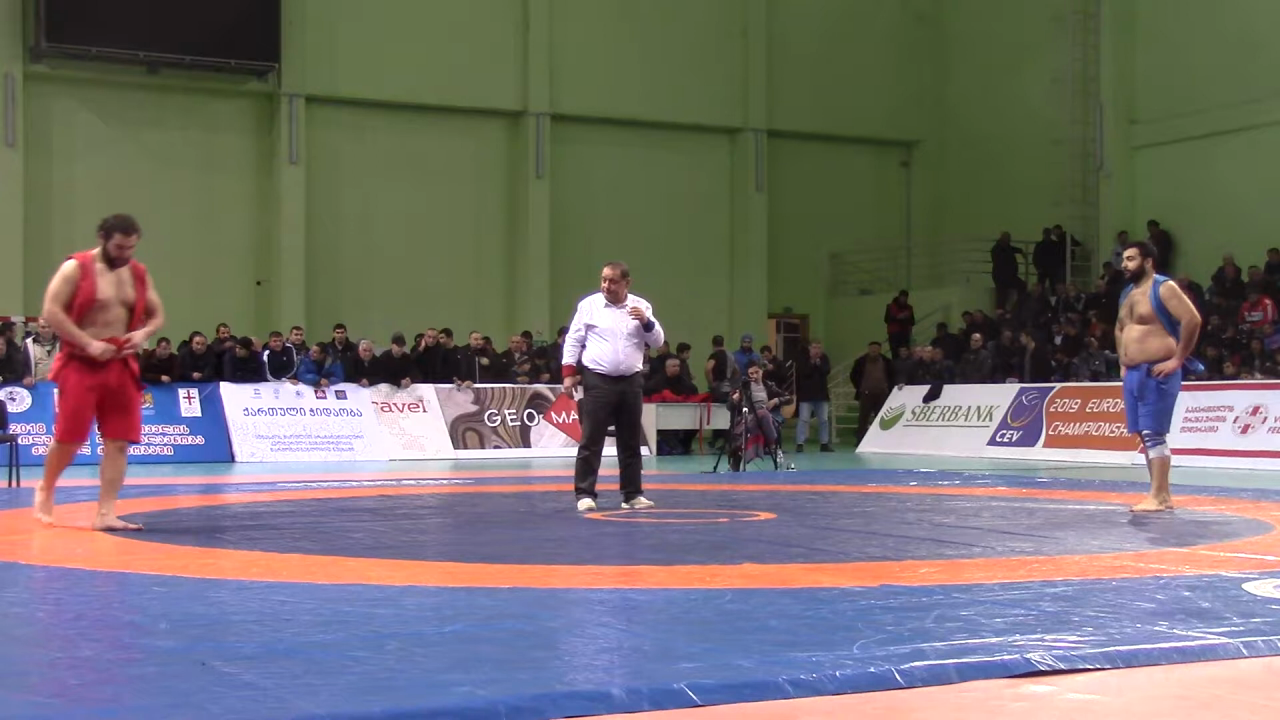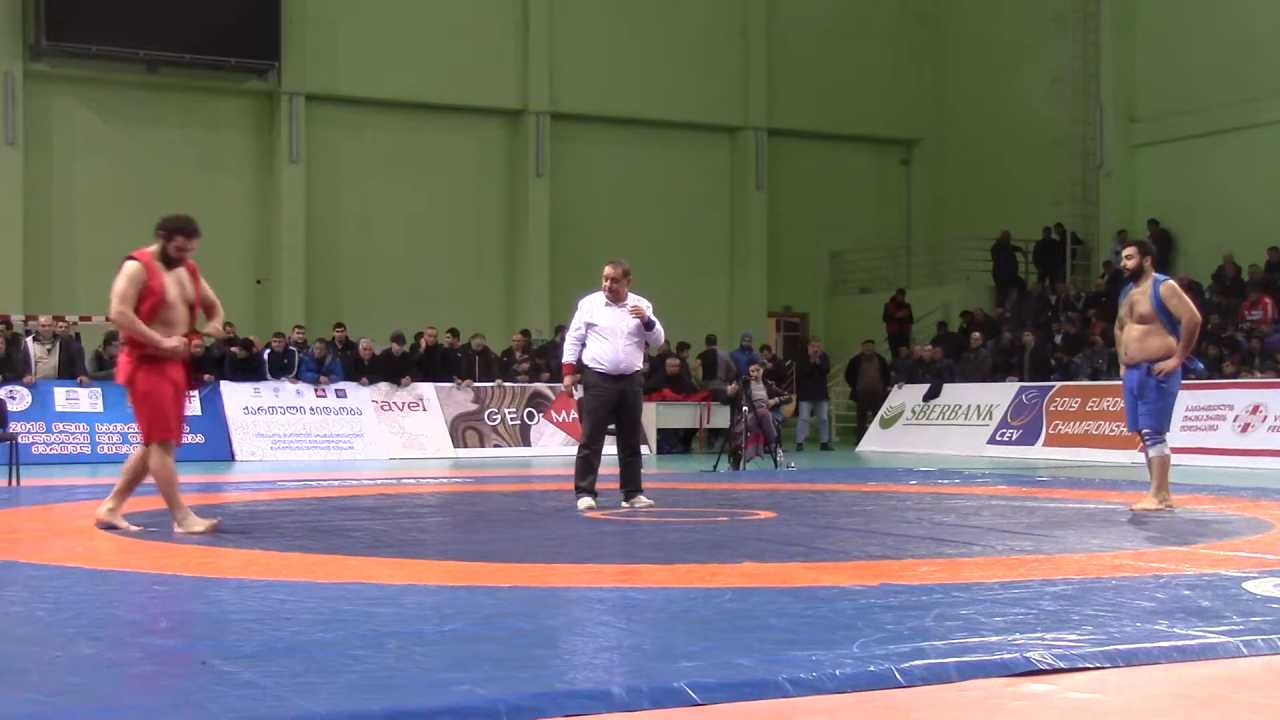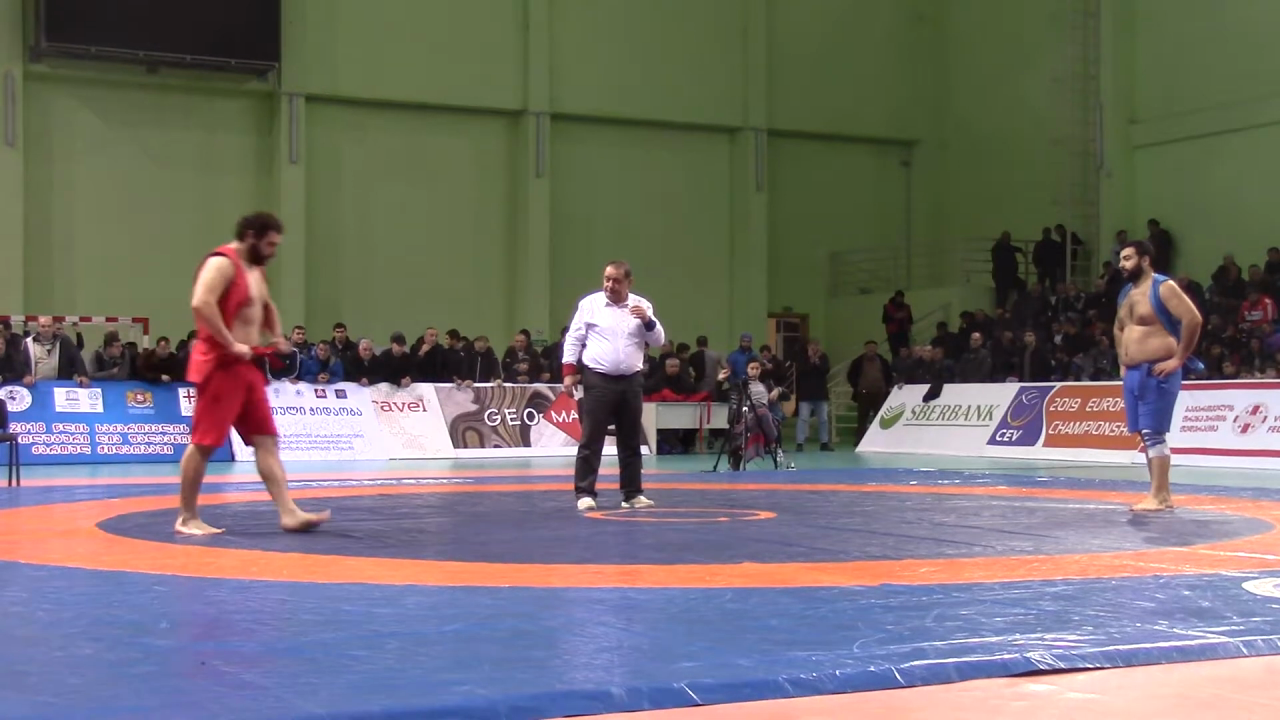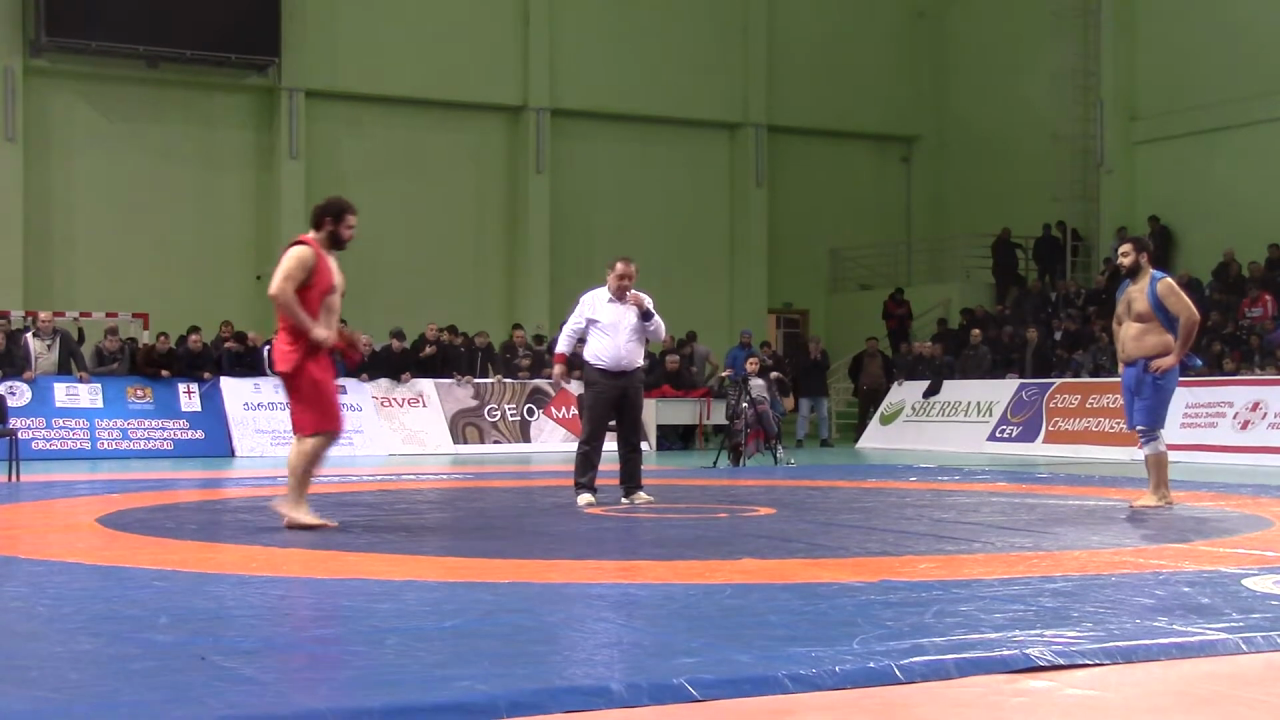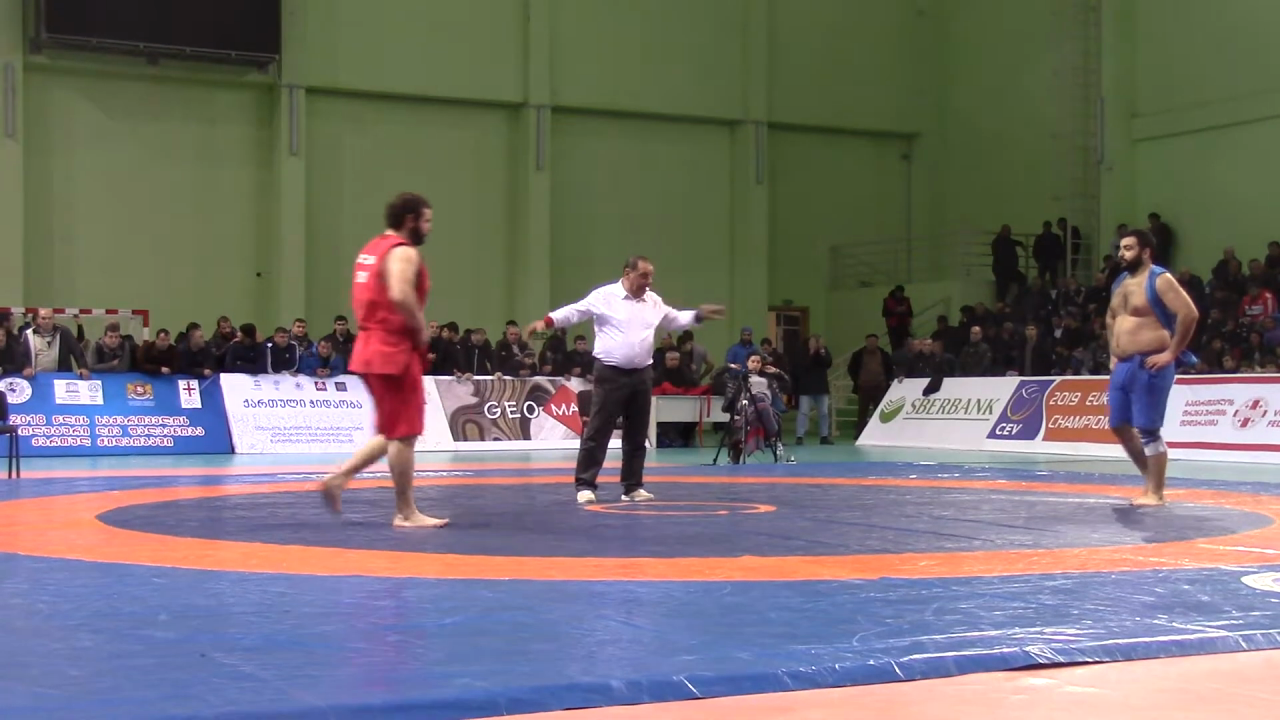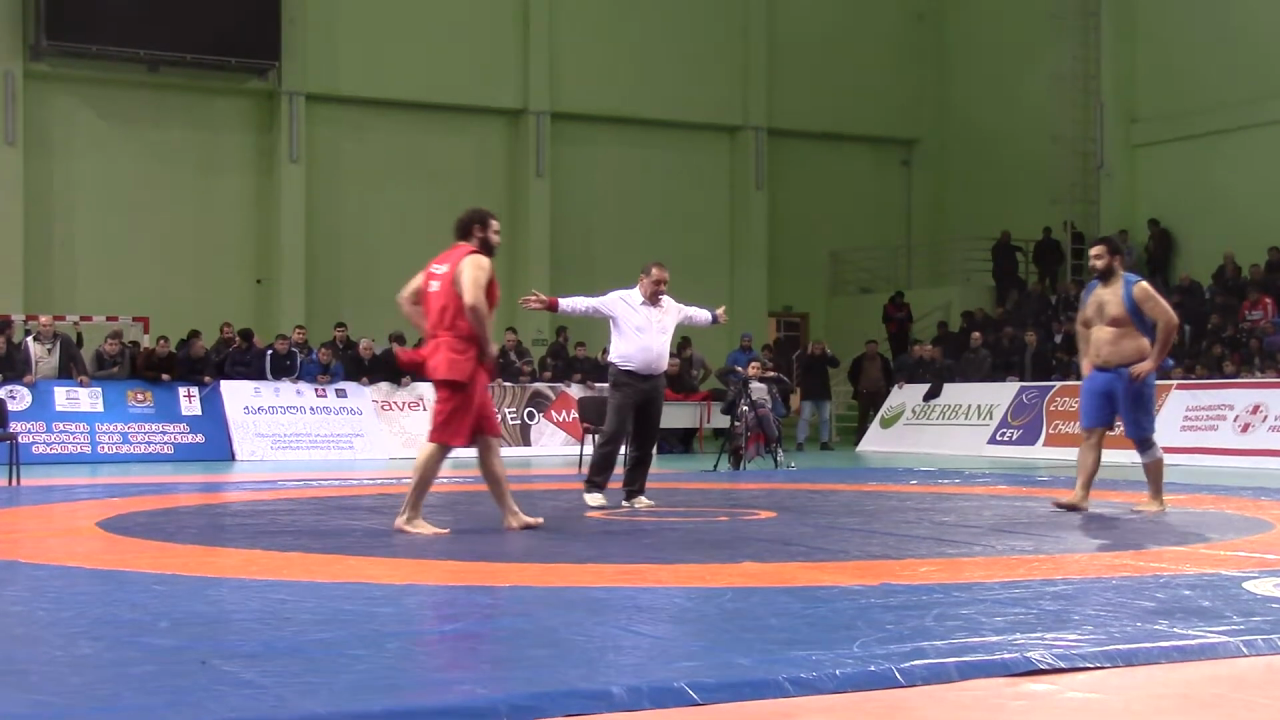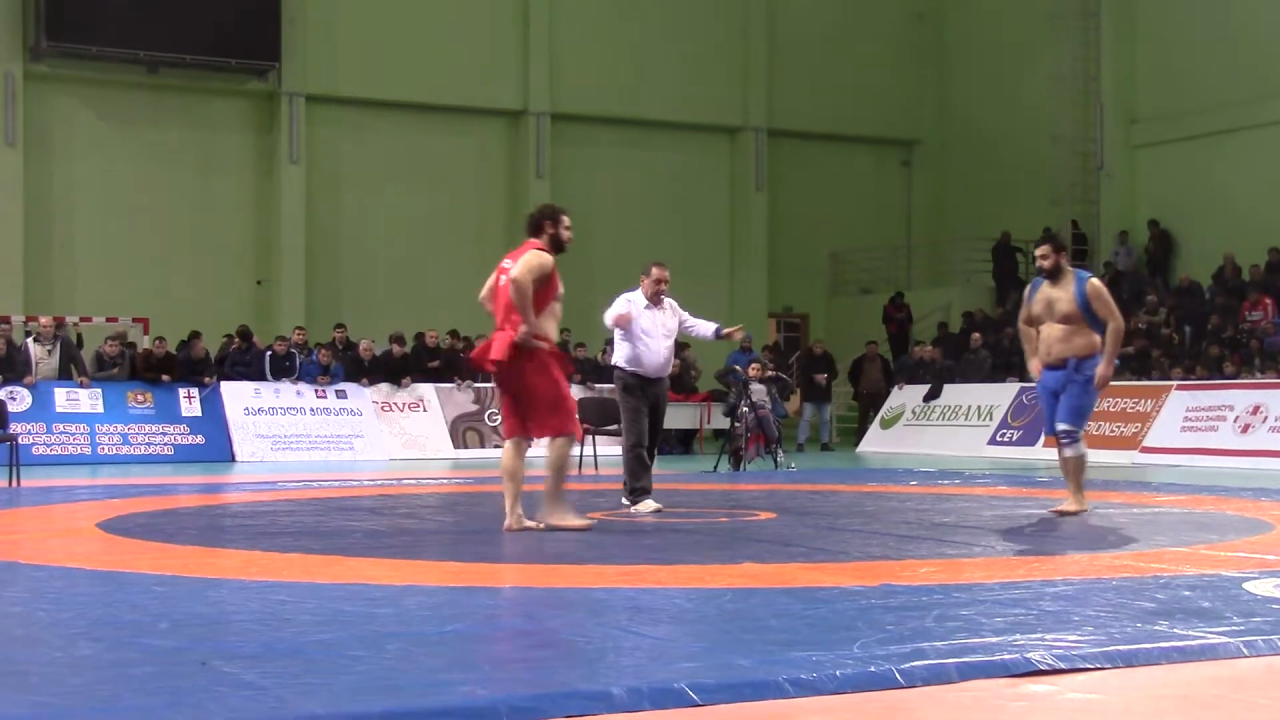
dt=0.5s
person 1, frame 1
left shoulder: (139, 274)
right shoulder: (76, 268)
left elbow: (157, 315)
right elbow: (51, 311)
left wrist: (143, 333)
right wrist: (88, 343)
left hip: (121, 365)
right hip: (80, 363)
left knee: (120, 442)
right knee: (69, 437)
left ankle: (107, 514)
right ankle: (45, 491)
person 1, frame 2
left shoulder: (189, 272)
right shoulder: (138, 268)
left elbow: (214, 305)
right elbow: (119, 313)
left wrist: (215, 325)
right wrist: (160, 341)
left hip: (177, 365)
right hip: (148, 364)
left knee: (155, 445)
right knee: (161, 441)
left ankle: (111, 508)
right ankle: (182, 517)
person 1, frame 3
left shoulder: (255, 270)
right shoulder: (222, 263)
left elbow: (266, 307)
right elbow: (201, 303)
left wrist: (278, 336)
right wrist: (230, 344)
left hip: (246, 365)
right hip: (220, 365)
left knee: (266, 440)
right knee: (204, 442)
left ankle: (289, 513)
right ankle: (187, 517)
person 1, frame 4
left shoulder: (326, 256)
right shoulder: (304, 252)
right elbow: (278, 292)
left wrist: (334, 330)
right wrist: (313, 330)
left hip: (313, 353)
right hip: (302, 354)
left knee: (308, 433)
right knee: (326, 429)
left ankle: (293, 505)
right ankle: (293, 500)
person 1, frame 5
left shoulder: (372, 249)
right shoulder: (404, 252)
left elbow: (368, 296)
right elbow: (400, 296)
right wrist: (421, 330)
left hip: (372, 348)
right hip: (395, 350)
left knee: (390, 433)
right knee: (404, 433)
left ankle: (337, 479)
right ankle: (406, 513)
person 1, frame 6
left shoulder: (440, 262)
right shoulder: (476, 260)
left elbow: (406, 298)
right elbow: (473, 303)
left wrist: (430, 333)
right wrist: (488, 343)
left hip: (445, 354)
right hip: (462, 359)
left knee: (489, 437)
right knee: (444, 439)
left ankle: (511, 513)
right ankle: (409, 515)
person 1, frame 7
left shoulder: (513, 257)
right shoulder: (540, 257)
left elbow: (486, 297)
right elbow: (517, 280)
right wrist: (529, 324)
left hip: (509, 355)
right hip: (533, 355)
left knee: (517, 436)
right knee: (564, 430)
left ankle: (514, 514)
right ankle: (554, 507)
person 2, frame 1
left shoulder: (1164, 288)
right shoulder: (1128, 293)
left elbow: (1192, 319)
right elbow: (1120, 329)
left wrist: (1178, 359)
right wrist: (1123, 362)
left hip: (1157, 373)
right hip: (1132, 374)
left knee: (1154, 434)
right knee: (1145, 435)
left ankle: (1157, 496)
right ankle: (1163, 494)
person 2, frame 2
left shoulder: (1163, 287)
right shoulder: (1127, 292)
left elbow: (1193, 319)
right elbow: (1119, 328)
left wrist: (1178, 358)
right wrist: (1123, 361)
left hip: (1156, 373)
right hip: (1132, 373)
left knee: (1154, 433)
right knee: (1144, 434)
left ankle: (1157, 495)
right ankle: (1163, 493)
person 2, frame 3
left shoulder: (1163, 287)
right shoulder: (1126, 293)
left elbow: (1193, 319)
right elbow: (1119, 329)
left wrist: (1179, 359)
right wrist: (1123, 361)
left hip: (1157, 373)
right hip: (1132, 373)
left knee: (1153, 433)
right knee: (1145, 435)
left ankle: (1157, 496)
right ankle: (1164, 494)
person 2, frame 4
left shoulder: (1161, 284)
right shoulder: (1124, 288)
left elbow: (1191, 317)
right elbow: (1117, 325)
left wrist: (1176, 355)
right wrist: (1122, 359)
left hip: (1155, 369)
right hip: (1131, 370)
left knee: (1146, 430)
right knee: (1149, 432)
left ankle: (1156, 493)
right ankle: (1163, 490)
person 2, frame 5
left shoulder: (1160, 280)
right shoulder: (1120, 282)
left elbow: (1189, 314)
left wrist: (1171, 352)
right wrist: (1113, 354)
left hip: (1149, 366)
right hip: (1122, 366)
left knee: (1147, 430)
right knee: (1120, 427)
left ankle: (1156, 492)
right ankle: (1151, 480)
person 2, frame 6
left shoulder: (1136, 289)
right shoulder: (1090, 291)
left elbow: (1169, 320)
right elbow: (1082, 327)
left wrist: (1154, 361)
right wrist: (1085, 359)
left hip: (1129, 375)
right hip: (1097, 376)
left knee: (1141, 438)
right knee: (1090, 434)
left ankle: (1156, 498)
right ankle: (1080, 495)
person 2, frame 7
left shoulder: (1087, 285)
right shoulder: (1033, 289)
left elbow: (1115, 322)
right elbow: (1025, 325)
left wrist: (1107, 363)
right wrist: (1032, 358)
left hip: (1080, 371)
right hip: (1048, 373)
left knee: (1068, 431)
right knee: (1060, 437)
left ankle: (1075, 496)
right ankle: (1076, 497)
person 3, frame 1
left shoulder: (641, 306)
right shoulder: (589, 305)
left elbow: (658, 341)
right elbow: (574, 340)
left wrist: (646, 322)
right wrist: (568, 372)
left hip: (631, 382)
right hip: (598, 381)
left knee: (631, 442)
right knee: (591, 440)
left ankle: (632, 494)
right ankle: (585, 493)
person 3, frame 2
left shoulder: (641, 305)
right shoulder: (589, 303)
left elbow: (658, 340)
right elbow: (574, 339)
left wrist: (647, 321)
right wrist: (569, 371)
left hip: (631, 381)
right hip: (598, 380)
left knee: (631, 441)
right knee: (591, 440)
left ankle: (632, 493)
right ankle: (585, 492)
person 3, frame 3
left shoulder: (641, 305)
right shoulder: (589, 304)
left elbow: (658, 341)
right elbow: (573, 339)
left wrist: (647, 321)
right wrist: (569, 371)
left hip: (631, 381)
right hip: (598, 381)
left knee: (631, 441)
right knee: (591, 440)
left ankle: (632, 493)
right ankle: (585, 493)
person 3, frame 4
left shoulder: (642, 301)
right shoulder: (592, 299)
left elbow: (658, 335)
right elbow: (571, 331)
left wrist: (645, 311)
right wrist: (560, 360)
left hip: (631, 377)
right hip: (599, 377)
left knee: (632, 437)
right knee: (591, 435)
left ankle: (632, 489)
right ankle: (584, 489)
person 3, frame 5
left shoulder: (654, 301)
right shoulder: (604, 296)
left elbow: (677, 320)
right elbow: (575, 311)
left wrist: (700, 315)
right wrist: (546, 322)
left hip: (641, 374)
right hip: (610, 373)
left knee: (637, 434)
right knee: (597, 431)
left ankle: (632, 486)
right ankle: (585, 485)
person 3, frame 6
left shoulder: (670, 306)
right shoulder: (619, 300)
left elbow: (691, 314)
right elbow: (584, 305)
left wrist: (714, 316)
right wrist: (549, 304)
left hip: (655, 381)
right hip: (625, 379)
left knee: (645, 440)
right knee: (613, 434)
left ankle: (634, 493)
right ankle: (594, 488)
person 3, frame 7
left shoulder: (671, 307)
right shoulder: (628, 302)
left elbow: (694, 325)
right elbow: (613, 315)
left wrist: (721, 332)
right wrist: (618, 319)
left hip: (659, 382)
right hip: (631, 380)
left knee: (651, 441)
right knee: (636, 440)
left ankle: (632, 491)
right ankle: (640, 497)
